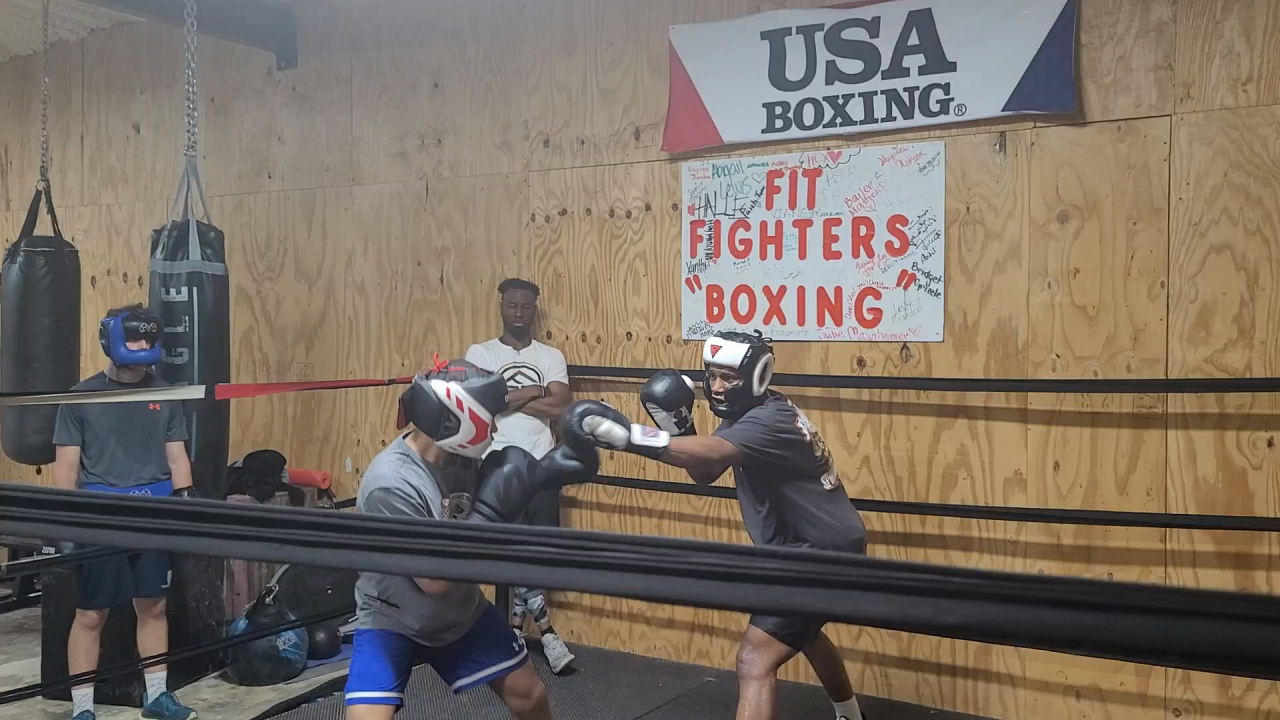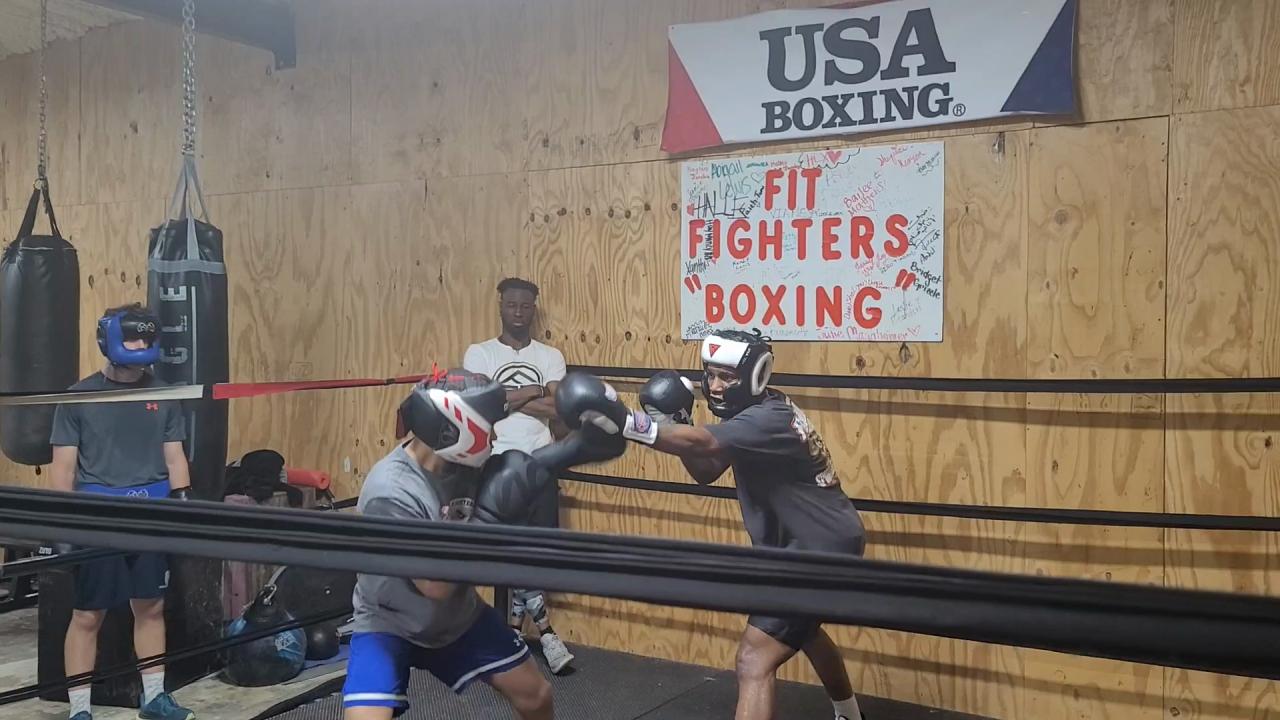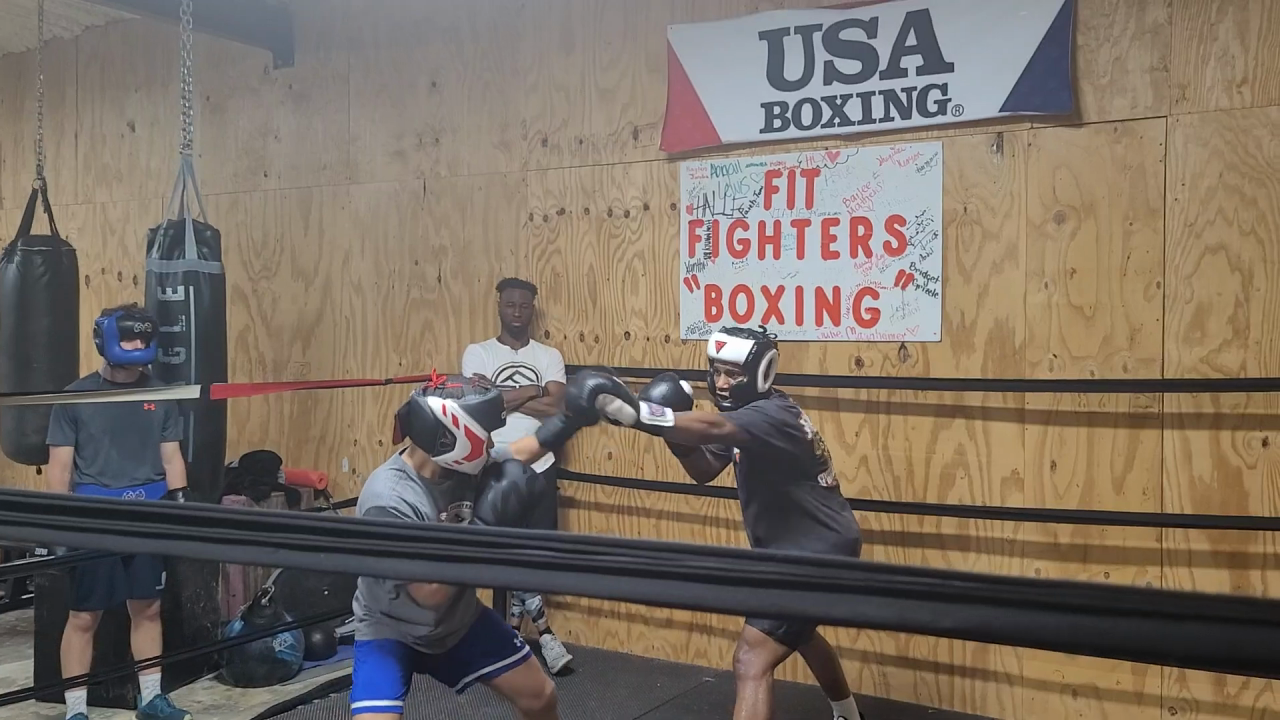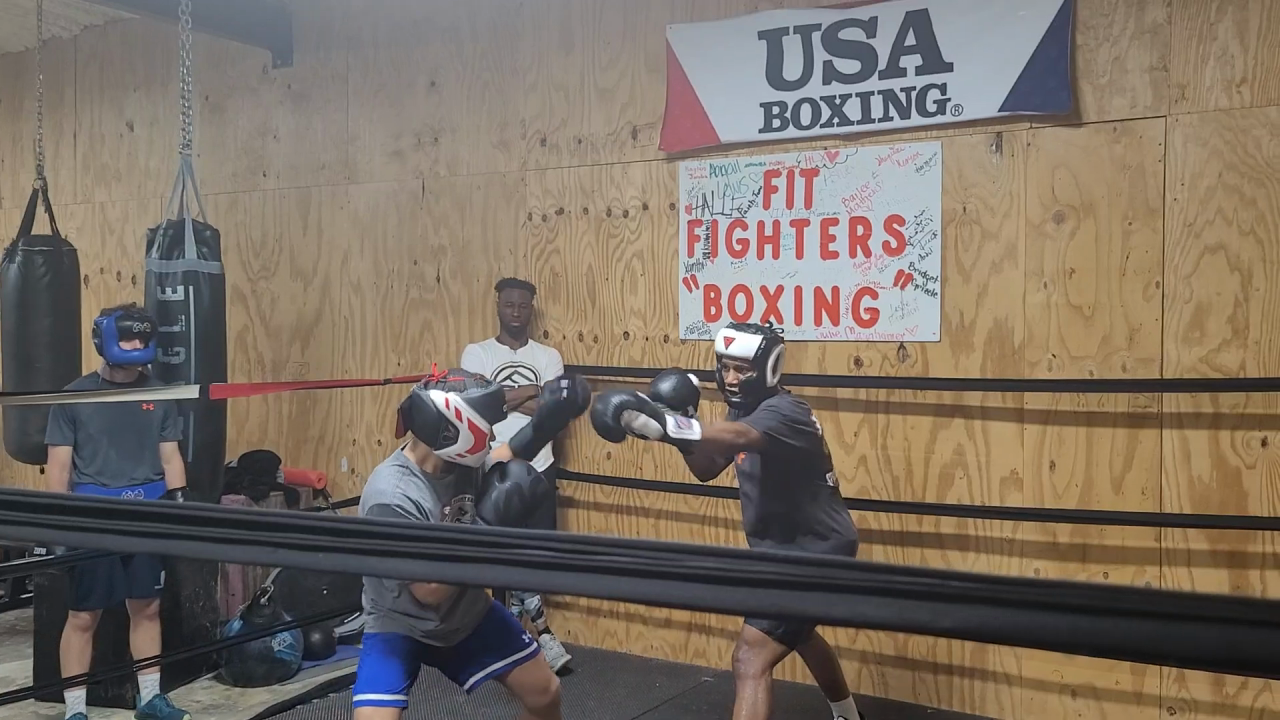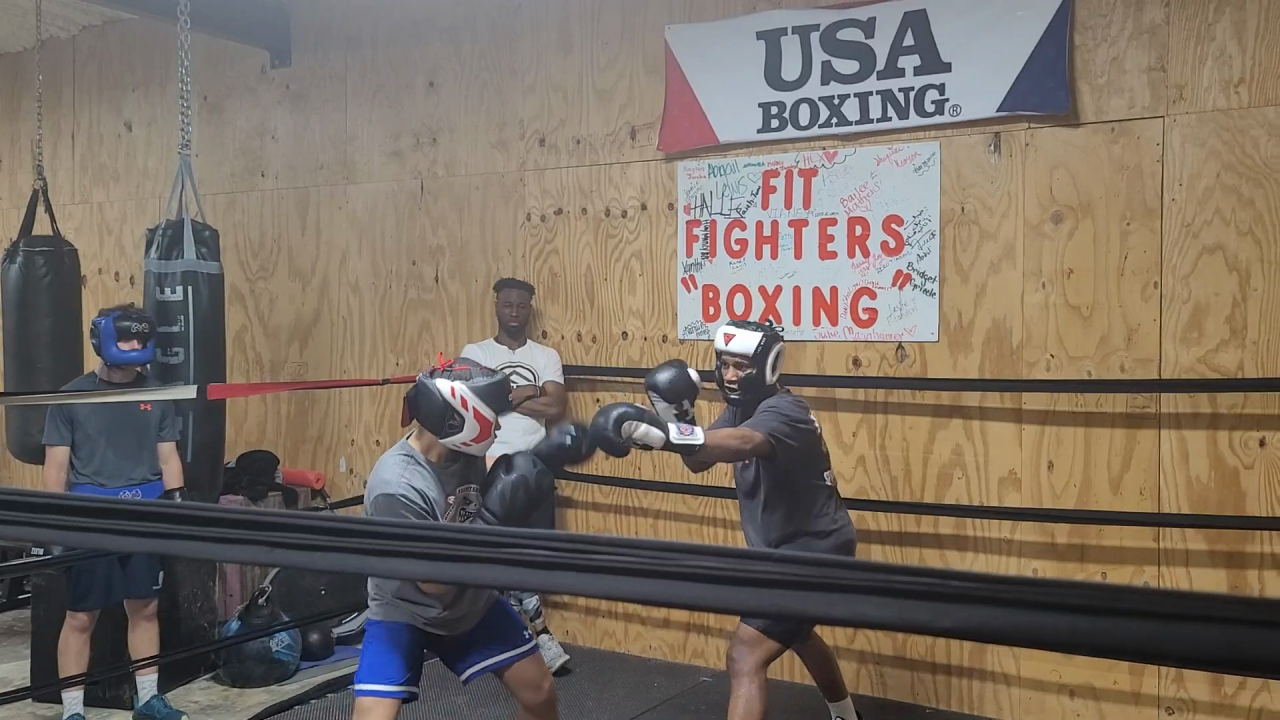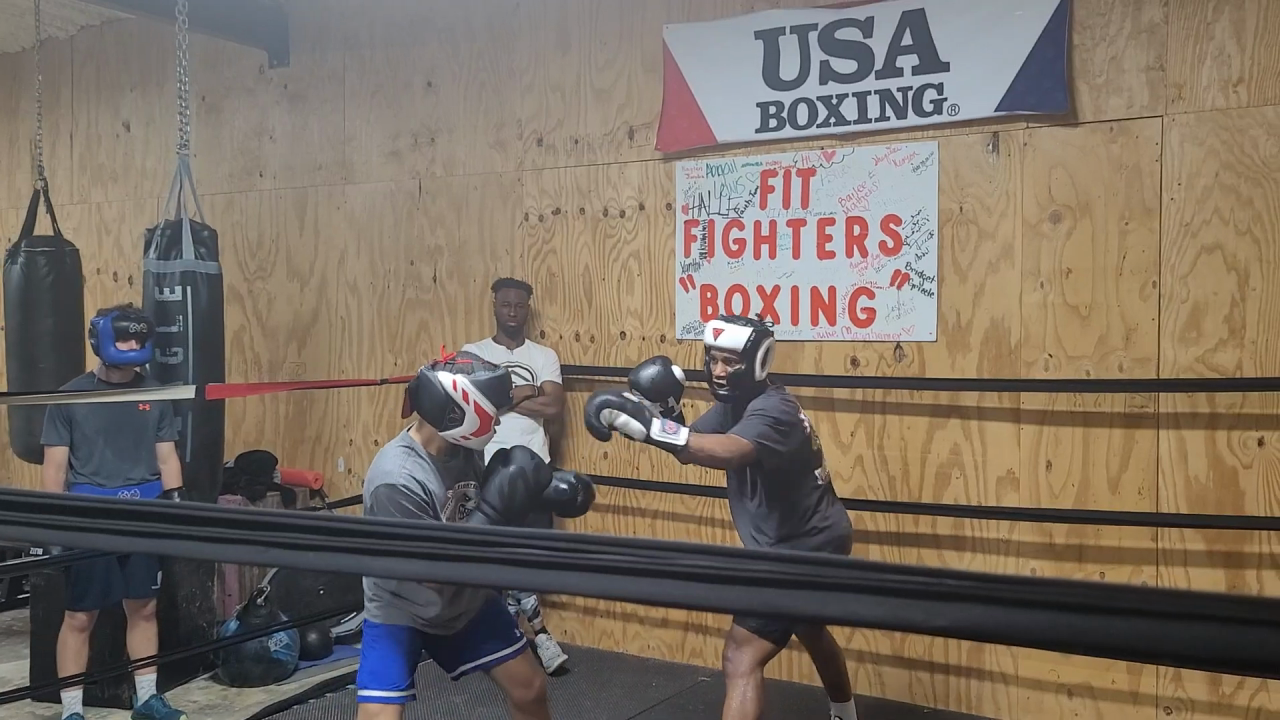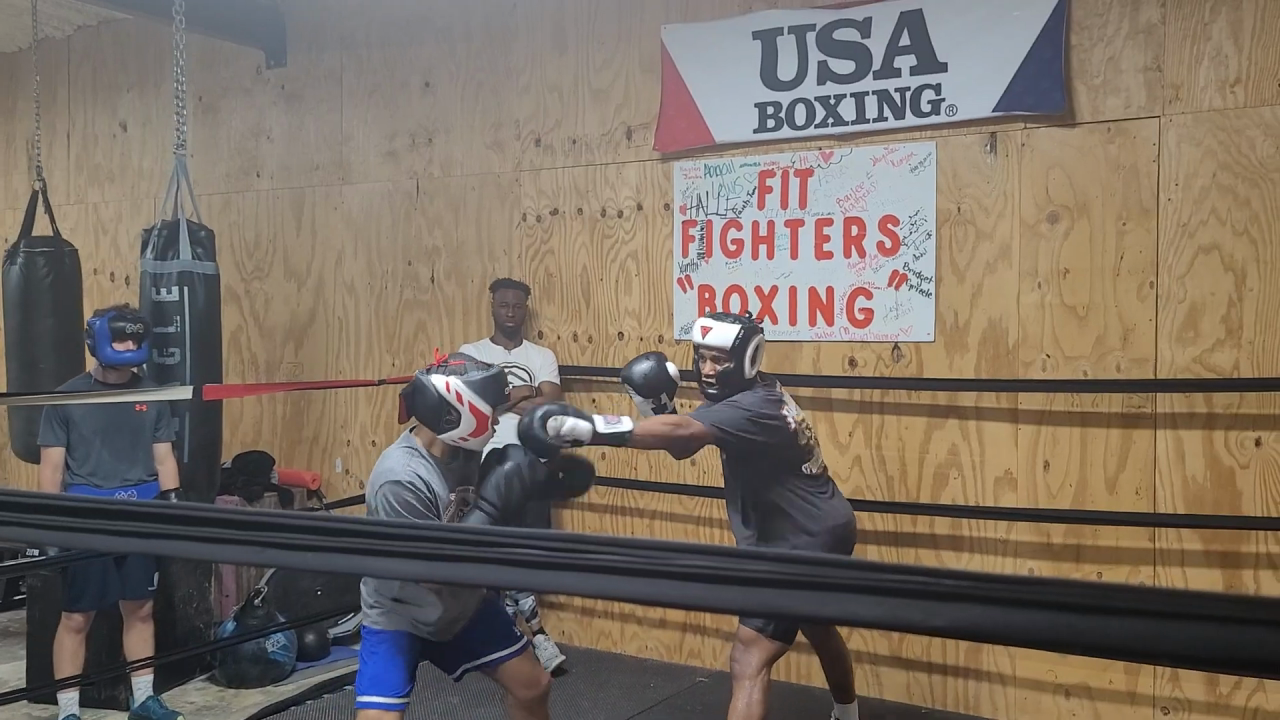
dt=0.1s
person 1, frame 1
left shoulder: (164, 396)
right shoulder: (83, 397)
left elbow: (177, 457)
right elbow: (67, 464)
left knee: (154, 606)
right knee: (91, 613)
person 1, frame 2
left shoulder: (163, 396)
right shoulder: (80, 397)
left elbow: (174, 457)
right elbow: (64, 464)
left wrist: (183, 505)
left knee: (151, 607)
right knee: (87, 615)
person 1, frame 3
left shoulder: (159, 395)
right shoulder: (76, 397)
left elbow: (171, 457)
right elbow: (60, 465)
left wrist: (180, 505)
left knee: (148, 608)
right knee: (84, 616)
person 1, frame 4
left shoulder: (159, 395)
right shoulder: (75, 396)
left elbow: (170, 457)
right elbow: (59, 465)
left wrist: (179, 505)
left knee: (147, 607)
right knee: (83, 616)
person 1, frame 5
left shoulder: (156, 396)
right shoulder: (73, 397)
left elbow: (168, 457)
right elbow: (56, 465)
left wrist: (177, 505)
left knee: (145, 608)
right knee: (80, 617)
person 1, frame 6
left shoulder: (155, 396)
right shoulder: (71, 397)
left elbow: (167, 457)
right elbow: (55, 465)
left wrist: (175, 505)
left knee: (143, 608)
right knee: (79, 617)
person 1, frame 7
left shoulder: (151, 396)
right shoulder: (68, 398)
left elbow: (164, 458)
right elbow: (51, 466)
left wrist: (172, 506)
left knee: (140, 609)
right knee: (76, 617)
person 2, frame 1
left shoulder: (771, 420)
right shoulder: (752, 413)
left elbow: (711, 452)
right elbow: (705, 473)
left wrist: (625, 432)
right wrist: (678, 424)
left hip: (826, 552)
right hip: (812, 547)
left knee: (755, 662)
right knee: (799, 630)
person 2, frame 2
left shoulder: (766, 419)
right shoulder: (750, 411)
left elbow: (700, 442)
right elbow: (705, 471)
left wrist: (622, 420)
right wrist: (676, 423)
left hip: (823, 552)
right hip: (815, 546)
left knee: (754, 661)
right knee: (799, 629)
person 2, frame 3
left shoulder: (772, 413)
right shoulder: (746, 409)
left elbow: (711, 428)
right elbow: (702, 470)
left wrist: (632, 410)
right wrist: (672, 425)
left hip: (817, 552)
right hip: (804, 548)
left knee: (752, 661)
right knee: (794, 631)
person 2, frame 4
left shoulder: (782, 411)
right shoulder: (751, 406)
left elbow: (735, 436)
right elbow: (705, 468)
left wrist: (661, 425)
right wrist: (684, 427)
left hip: (816, 553)
right hip: (797, 549)
left knee: (751, 661)
right knee: (798, 632)
person 2, frame 5
left shoulder: (783, 409)
right shoulder: (744, 406)
left elbow: (742, 444)
right elbow: (700, 458)
left wrist: (665, 432)
right wrist: (679, 415)
left hip: (811, 551)
right hip: (800, 546)
left knee: (746, 657)
right knee: (798, 632)
person 2, frame 6
left shoulder: (772, 409)
right shoulder: (733, 402)
left elbow: (729, 452)
right elbow: (692, 449)
left wrist: (648, 426)
right wrist: (666, 412)
left hip: (806, 548)
right hip: (798, 544)
left knee: (741, 658)
right knee: (808, 628)
person 2, frame 7
left shoulder: (755, 406)
right shoulder: (739, 395)
left elbow: (684, 432)
right elbow: (681, 443)
left wrist: (588, 426)
right wrist: (656, 407)
left hip: (809, 541)
right hip: (809, 536)
left knee: (748, 659)
right knee: (817, 629)
person 3, frame 1
left shoulder: (551, 356)
right shoulder: (480, 353)
left elbow: (559, 409)
left wrist: (505, 398)
right wrist: (534, 392)
left ankle: (516, 627)
right ankle: (544, 630)
person 3, frame 2
left shoulder: (550, 355)
right shoulder: (479, 353)
left elbow: (557, 409)
left wrist: (504, 398)
right wrist: (533, 391)
left ankle: (514, 628)
right ankle: (543, 630)
person 3, frame 3
left shoulder: (549, 356)
right shoulder: (477, 353)
left elbow: (557, 408)
left wrist: (503, 398)
right wrist: (530, 392)
left hip: (539, 467)
left ankle: (514, 630)
right ankle: (542, 631)
person 3, frame 4
left shoulder: (548, 355)
right shoulder: (476, 352)
left wrist: (503, 398)
right wrist: (529, 392)
left hip: (538, 466)
right ankle: (541, 630)
person 3, frame 5
left shoulder: (546, 356)
right shoulder: (475, 353)
left elbow: (555, 409)
right wrist: (528, 391)
right hip: (493, 467)
right ankle: (540, 630)
person 3, frame 6
left shoulder: (545, 356)
right shoulder: (473, 353)
left elbow: (553, 410)
right wrist: (527, 391)
right hip: (491, 466)
right ankle: (537, 629)
person 3, frame 7
left shoulder: (542, 356)
right shoulder: (470, 354)
left wrist: (503, 406)
right wrist: (525, 404)
left ankle: (510, 623)
right ankle: (534, 630)
person 4, frame 1
left shoulder: (461, 456)
right shoulder: (389, 483)
left elbow: (510, 470)
right elbow: (433, 579)
left wrist: (544, 471)
right wrist: (490, 511)
left hip: (460, 615)
right hip: (391, 623)
person 4, frame 2
left shoulder: (462, 460)
right shoulder: (389, 492)
right elbow: (437, 584)
left wrist: (572, 447)
right wrist: (492, 514)
left hip: (458, 617)
right hip: (389, 625)
person 4, frame 3
left shoulder: (460, 464)
right shoulder: (388, 499)
left elbow: (505, 459)
right elbow: (431, 593)
left wrist: (563, 423)
right wrist: (489, 524)
left hip: (461, 622)
right hip: (391, 631)
person 4, frame 4
left shoulder: (458, 459)
right shoulder: (390, 496)
left elbow: (491, 471)
right elbow: (430, 591)
right wrist: (489, 525)
left hip: (469, 614)
right hip: (400, 626)
left knee: (544, 692)
person 4, frame 5
left shoulder: (462, 451)
right shoulder: (395, 486)
right elbow: (433, 580)
left wrist: (541, 456)
right wrist: (494, 517)
left hip: (472, 604)
right hip: (404, 615)
person 4, frame 6
left shoulder: (461, 446)
right shoulder: (395, 478)
left wrist: (536, 489)
right wrist: (494, 512)
left hip: (467, 603)
right hip: (401, 614)
left knee: (529, 689)
person 4, frame 7
left shoulder: (458, 447)
right shoulder: (399, 480)
left wrist: (545, 479)
right wrist: (493, 506)
left hip: (464, 608)
right hip: (395, 619)
left knee: (532, 687)
